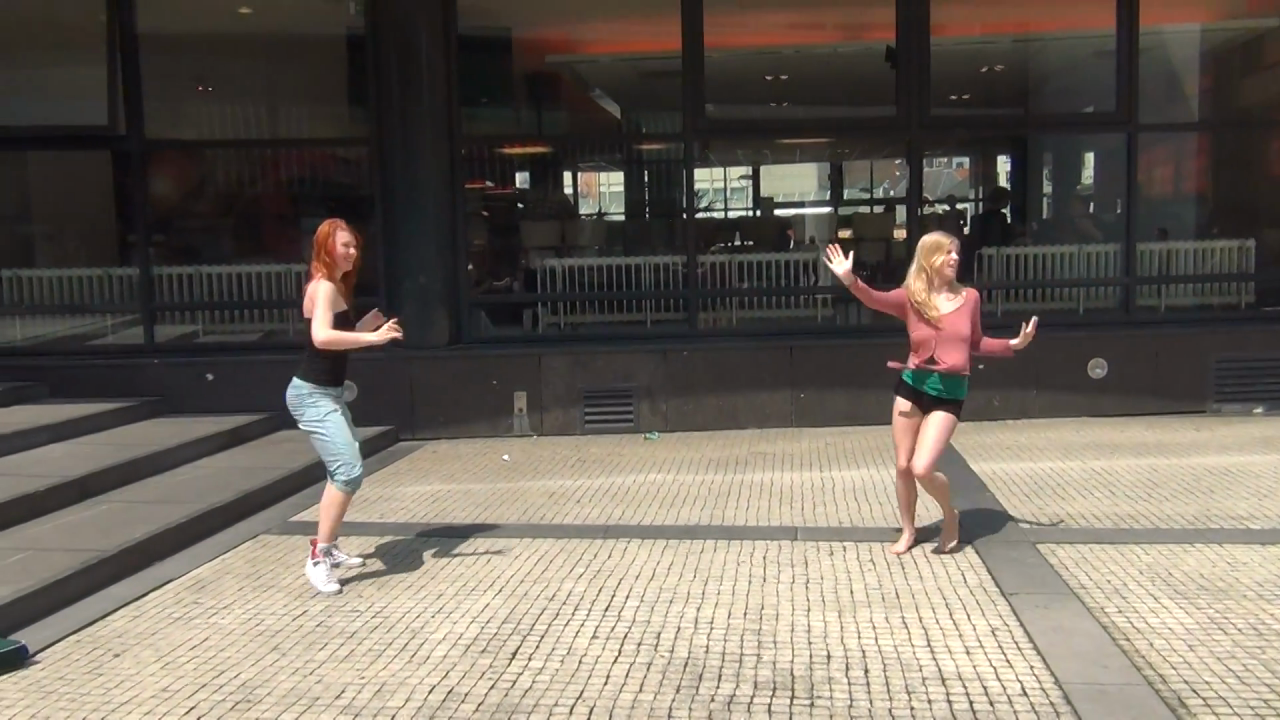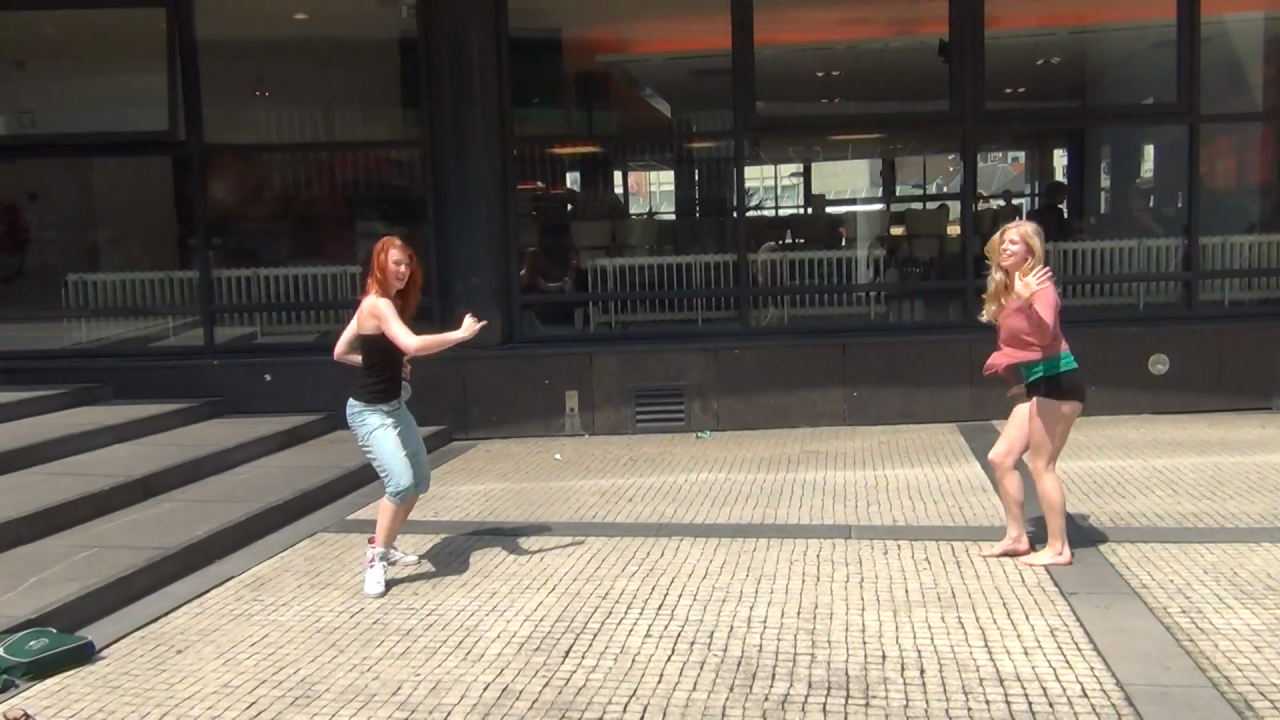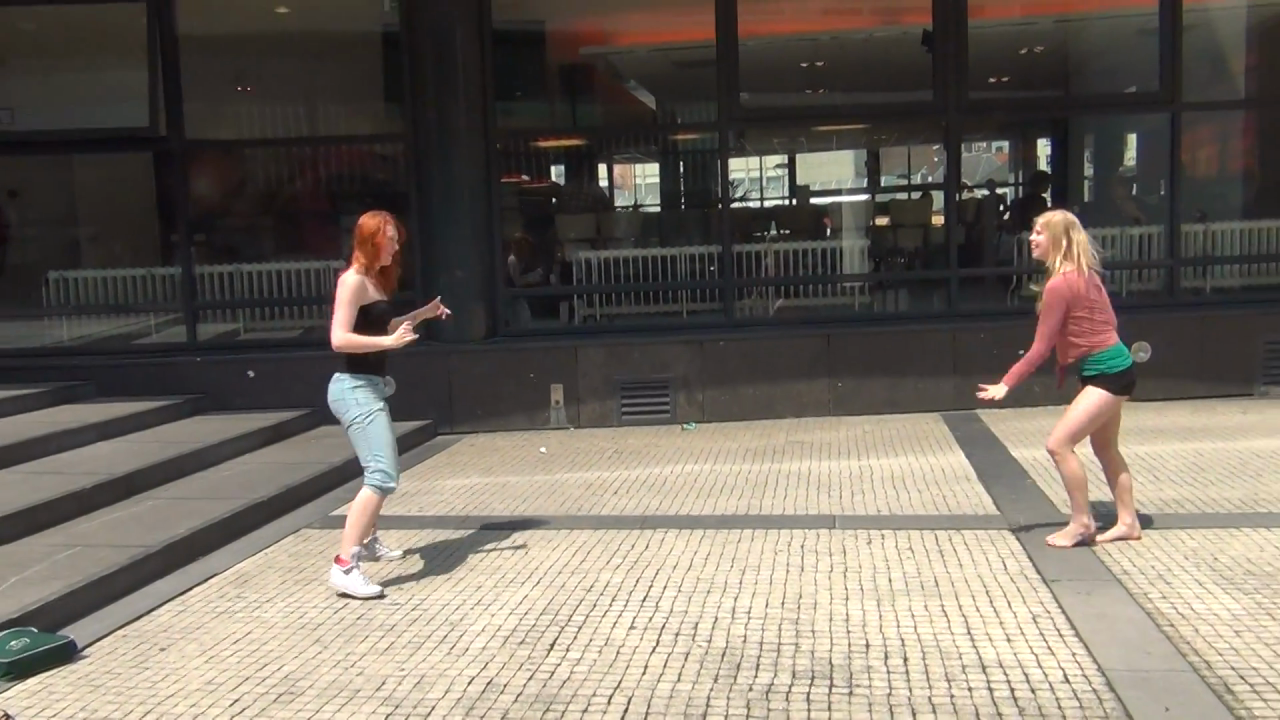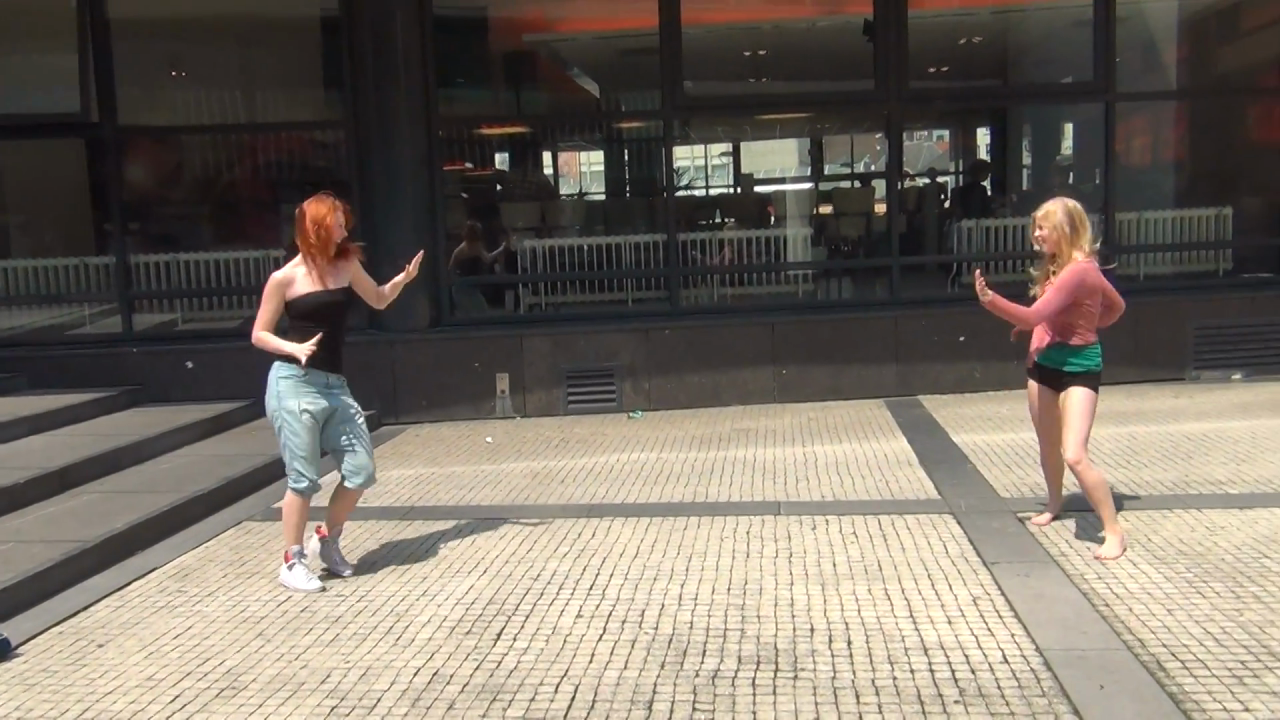
dt=0.5s
person 1, frame 1
left shoulder: (329, 287)
right shoulder: (325, 287)
right elbow: (324, 338)
left wrist: (368, 326)
right wrist: (375, 337)
left hip: (324, 394)
right hip: (314, 395)
left knee: (345, 472)
right knee: (347, 471)
left ankle: (324, 547)
right ankle: (320, 556)
person 1, frame 2
left shoulder: (381, 303)
right shoulder: (378, 305)
left elbow: (340, 353)
right elbow: (413, 346)
right wrist: (461, 333)
left hip: (392, 407)
right hip: (370, 411)
left knee: (417, 478)
right knee: (401, 483)
left ankle: (384, 546)
right ankle: (374, 558)
person 1, frame 3
left shoulder: (378, 280)
right shoulder: (352, 280)
right elbow: (340, 340)
left wrist: (422, 317)
right wrist: (390, 340)
left hip: (374, 388)
right hip: (355, 389)
left knee: (383, 471)
right knee: (382, 476)
left ankle: (367, 541)
right ankle: (344, 566)
person 1, frame 4
left shoulder: (347, 262)
right shoulder: (284, 278)
left elbow: (379, 299)
right elbow: (259, 334)
left wrist: (404, 278)
right wrist: (294, 349)
left hip: (334, 385)
right hip: (295, 384)
left knee: (361, 471)
right knee: (303, 478)
left ankle: (328, 539)
right ankle: (292, 562)
person 2, frame 1
left shoulder: (970, 299)
right shoulder: (910, 297)
left elbow: (976, 343)
right elbow: (877, 301)
left wrist: (1012, 345)
right wrist: (850, 279)
left hip: (948, 395)
right hip: (911, 388)
left knee: (921, 468)
right knee: (903, 466)
left ankle: (950, 516)
right ankle: (908, 530)
person 2, frame 2
left shoulder: (1039, 286)
right shoulder: (1002, 291)
left elbow: (1047, 333)
left wrist: (1028, 301)
right wrist: (1009, 370)
left hip: (1057, 381)
right hip: (1036, 384)
left knee: (1040, 465)
right knee: (1000, 459)
left ankle: (1058, 548)
right ankle: (1016, 537)
person 2, frame 3
left shoulder: (1058, 286)
right shoulder: (1083, 275)
left elbow: (1042, 348)
left wrist: (1006, 384)
right wrist: (1070, 354)
left hip: (1106, 374)
right hip: (1113, 369)
left knee: (1058, 445)
right knee: (1106, 450)
left ankle: (1082, 522)
right ankle: (1127, 523)
person 2, frame 4
left shoulder: (1079, 271)
right shoulder: (1065, 267)
left elbow: (1035, 316)
right elbow: (1116, 307)
left wrist: (990, 301)
left hip: (1078, 370)
right hip: (1045, 365)
left knee: (1075, 456)
right knee: (1048, 444)
left ankle: (1113, 532)
right ankle: (1055, 503)
